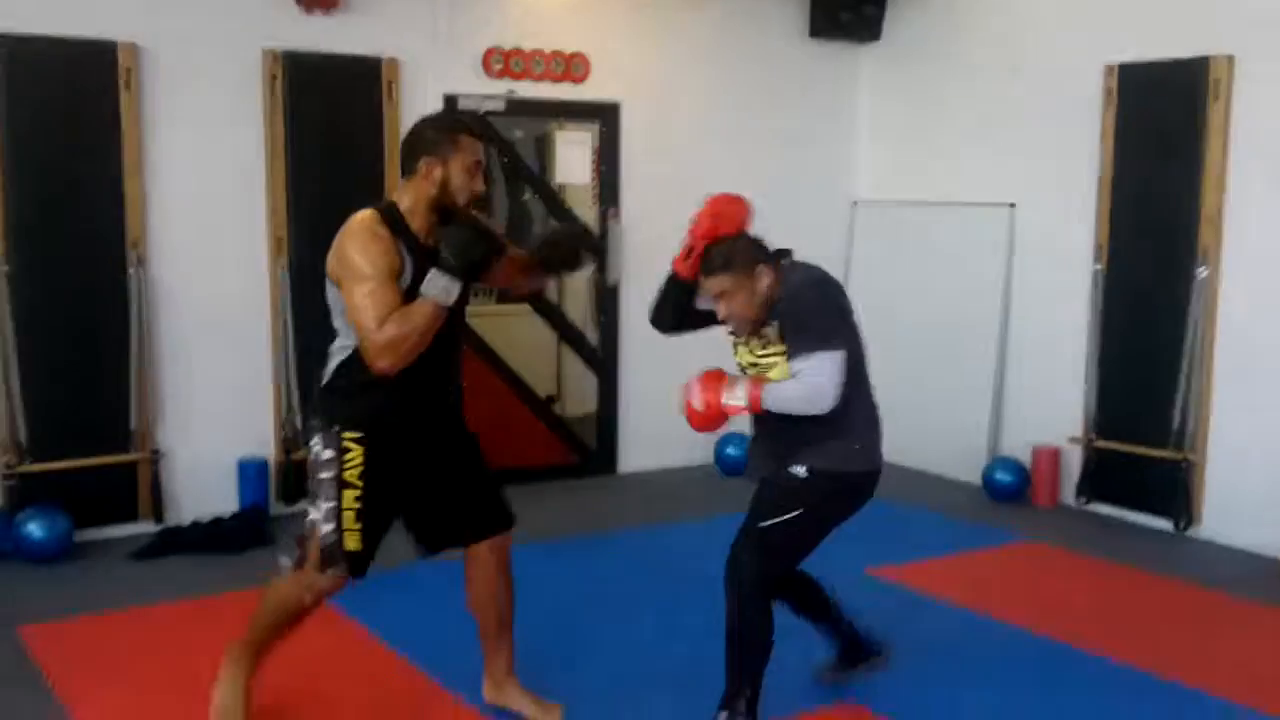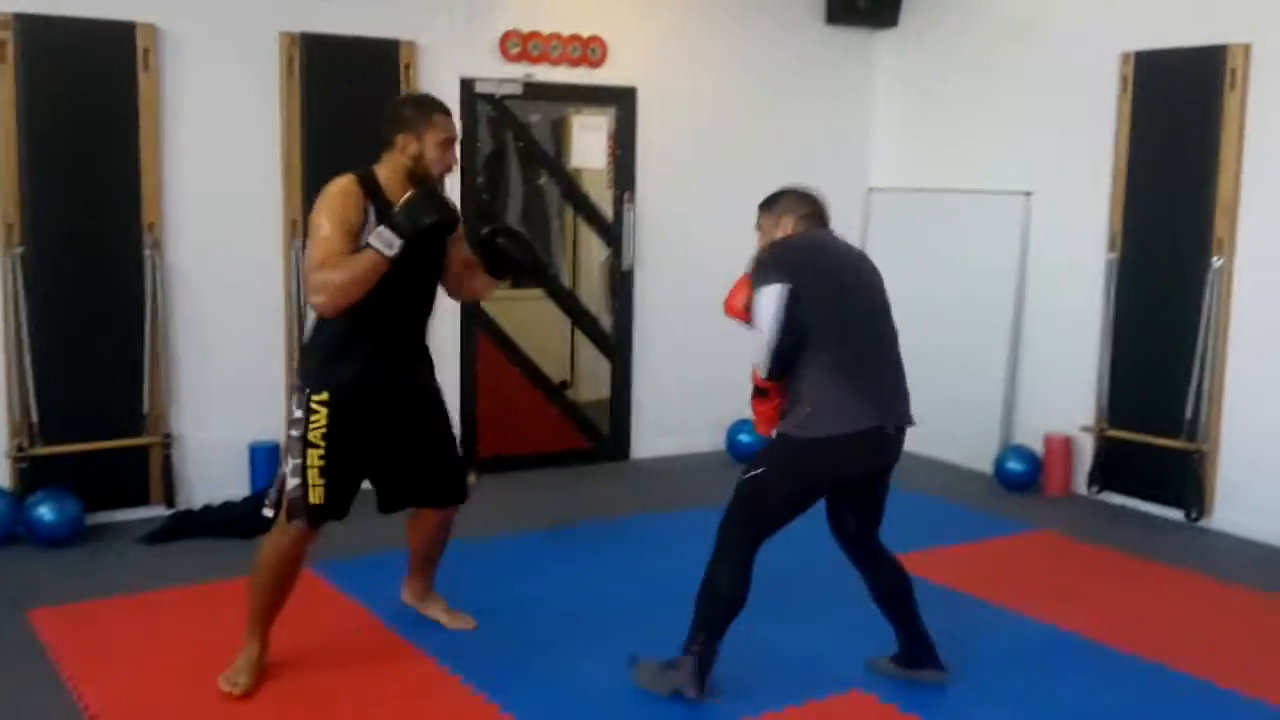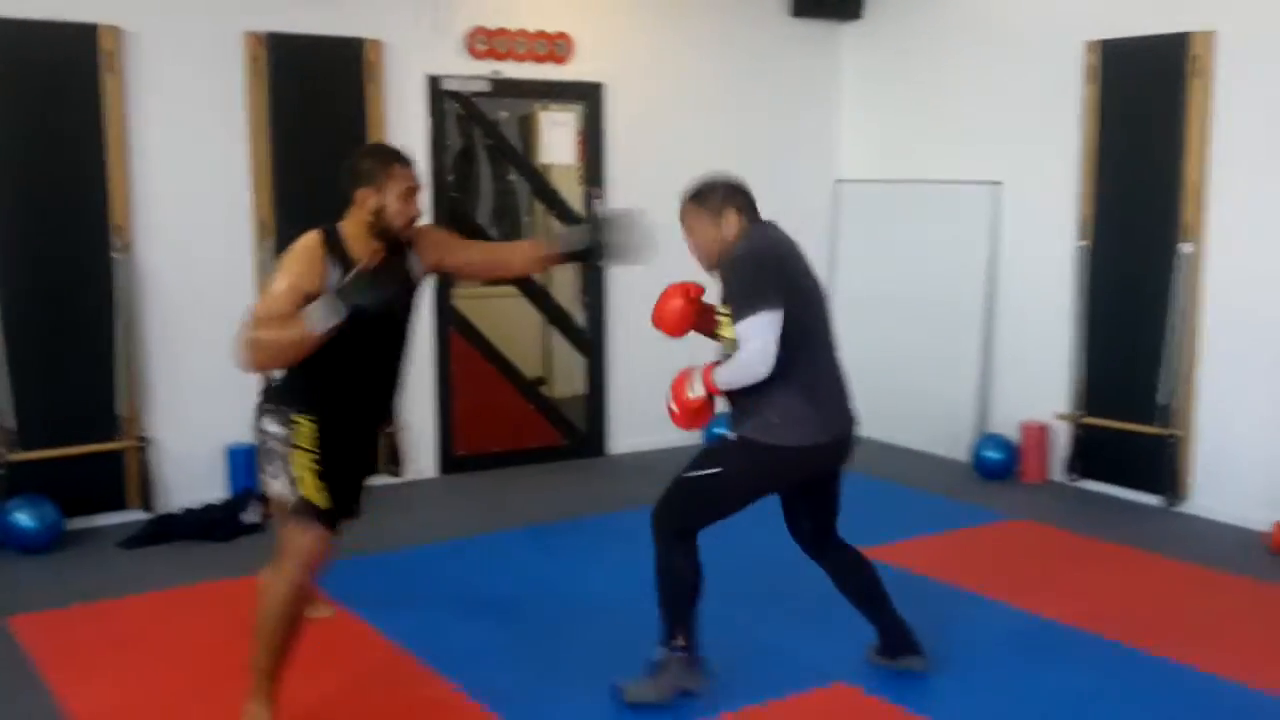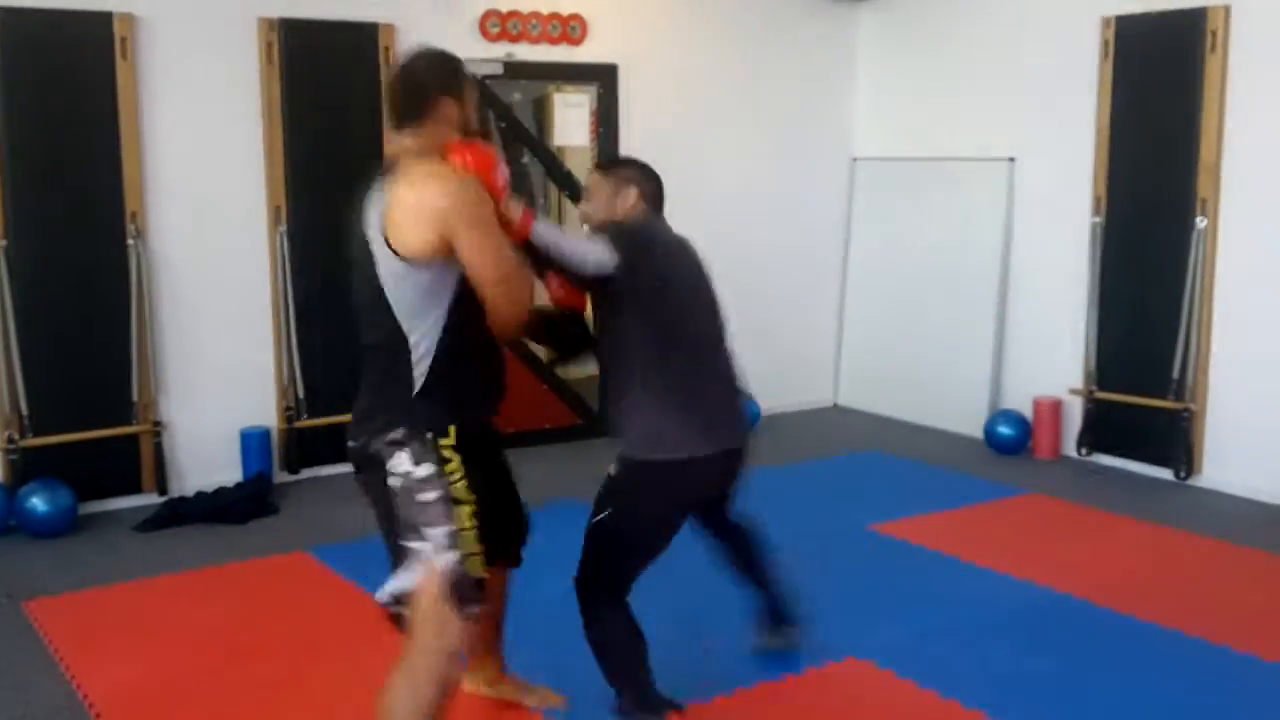
dt=0.5s
person 1, frame 1
left shoulder: (454, 230)
right shoulder: (366, 240)
left elbow: (504, 272)
right elbow: (387, 353)
left wrist: (547, 255)
right wrist: (451, 274)
left hip: (433, 417)
right hip: (360, 430)
left knee: (490, 540)
right knee: (325, 573)
right ankle: (239, 666)
person 1, frame 2
left shoulder: (437, 208)
right shoulder: (345, 197)
left elbow: (465, 285)
right elbow: (322, 293)
left wrist: (495, 262)
right wrist: (396, 233)
left hip: (408, 382)
right hip: (335, 388)
left knee: (439, 500)
right knee: (296, 523)
left ankle: (419, 592)
right ankle: (253, 645)
person 1, frame 3
left shoulder: (415, 244)
right shoulder: (309, 256)
left elbow: (497, 259)
right elbow: (254, 350)
left wrist: (570, 244)
right wrist: (336, 307)
left hip: (357, 411)
right hip: (300, 413)
left knee: (322, 519)
right knee: (306, 545)
left ankle: (278, 582)
person 1, frame 4
left shoulder: (396, 192)
right shoulder: (443, 190)
right elbow: (509, 306)
left hip: (439, 425)
right hip: (417, 438)
left knee: (498, 550)
right knee: (441, 631)
person 2, frame 1
left shoulder: (810, 294)
right shoulder: (750, 291)
left elbow: (820, 393)
right elbow: (665, 318)
left wrist: (739, 393)
right wrist: (695, 251)
left hip: (835, 466)
right hip: (795, 462)
left knee: (747, 574)
right knee: (769, 571)
right ankle: (856, 647)
person 2, frame 2
left shoulder: (779, 258)
right shoulder: (859, 263)
left elbow: (774, 332)
left wrist: (768, 383)
left hip: (821, 430)
right hip: (883, 426)
left knee: (737, 537)
right knee: (860, 539)
left ankle: (691, 665)
right ankle: (919, 654)
person 2, frame 3
left shoulder: (748, 262)
right shoulder: (776, 248)
left elbow: (759, 360)
left wrist: (702, 382)
right wrist: (702, 315)
left hip: (776, 438)
right hip: (829, 432)
left knee: (673, 520)
right knee: (820, 539)
left ankle: (679, 658)
right ankle: (899, 643)
person 2, frame 4
left shoulder: (635, 239)
right shoulder: (664, 251)
left elbow: (576, 255)
left wrist: (507, 213)
left hip: (662, 455)
right hip: (722, 440)
left knee: (599, 586)
right knee: (717, 521)
right ankle: (778, 618)
